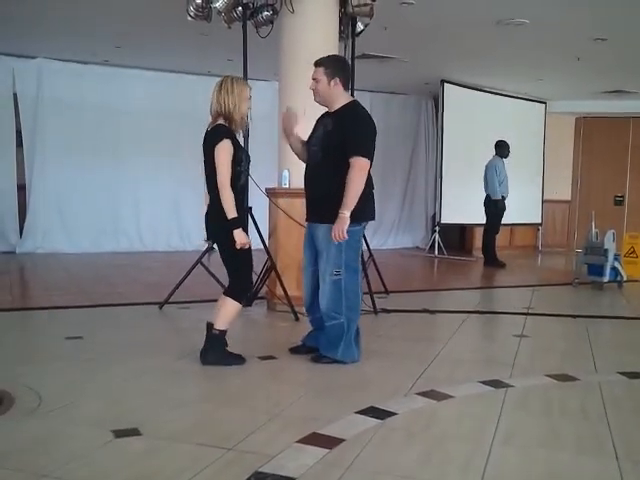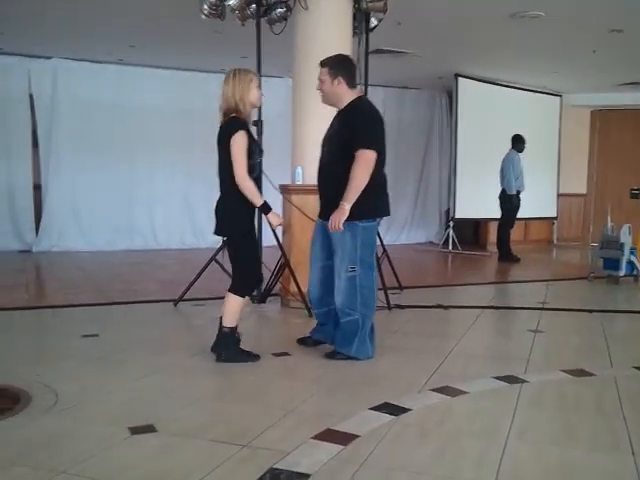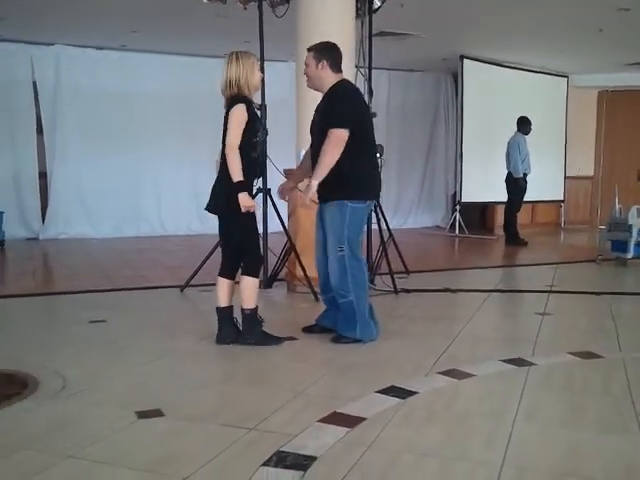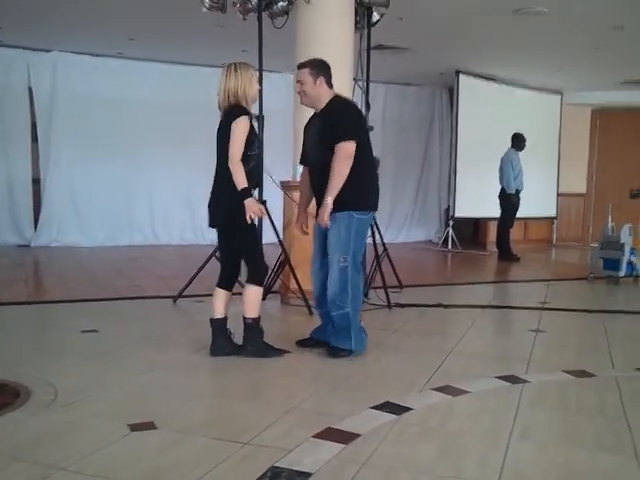
dt=0.5s
person 1, frame 1
left shoulder: (357, 118)
right shoulder: (325, 119)
left elbow: (359, 168)
right elbow: (308, 154)
left wrist: (344, 215)
right wrist: (291, 134)
left hip: (341, 217)
right hip: (317, 216)
left knee: (337, 282)
right knee: (314, 282)
left ankle: (341, 347)
right ankle: (319, 338)
person 1, frame 2
left shoulder: (364, 114)
right shoulder: (342, 116)
left elbow: (366, 161)
left wrist: (345, 206)
left hip: (356, 214)
right hip: (331, 211)
left knee: (351, 278)
right knee: (321, 273)
left ankle: (356, 344)
right ankle: (326, 329)
person 1, frame 3
left shoulder: (344, 95)
right shoulder: (328, 101)
left elbow: (337, 142)
right elbow: (316, 150)
left wrist: (313, 182)
right wrist: (292, 182)
left hip: (351, 192)
right hip: (333, 192)
left knee: (344, 257)
right knee: (327, 258)
left ankle: (359, 326)
right ankle: (335, 317)
person 1, frame 4
left shoulder: (343, 110)
right shoulder: (313, 122)
left elbow: (345, 154)
right elbow: (309, 170)
left wrist: (328, 198)
right wrist: (302, 210)
left hip: (351, 205)
right hip: (328, 207)
left knee: (342, 269)
right knee: (322, 270)
left ankle: (348, 338)
right ankle: (328, 331)
person 2, frame 1
left shoulder: (215, 132)
right shoulder: (224, 135)
right elbow: (224, 185)
right wrist: (237, 227)
left hip: (220, 220)
right hip: (227, 221)
left knee: (237, 281)
right knee: (242, 283)
left ankle: (213, 342)
right ankle: (215, 347)
person 2, frame 2
left shoulder: (230, 125)
right shoulder: (238, 126)
right elbow: (241, 177)
right wrist: (267, 209)
left hip: (234, 211)
right hip: (237, 213)
left knee: (249, 275)
right knee: (244, 277)
left ankle: (225, 337)
right ankle: (228, 344)
person 2, frame 3
left shoulder: (237, 105)
right shoulder: (241, 103)
right elbow: (231, 149)
right wrist: (241, 189)
left hip: (228, 193)
right hip: (234, 194)
left knee: (231, 260)
right knee: (252, 258)
left ankle: (227, 327)
right ankle: (251, 327)
person 2, frame 4
left shoulder: (228, 117)
right shoulder: (241, 114)
right elbow: (234, 161)
right wrist: (246, 196)
left hip: (223, 203)
right hip: (233, 204)
left knee: (229, 271)
right knee: (257, 266)
left ankle: (220, 339)
right ankle: (253, 339)
person 3, frame 1
left shoulder: (500, 163)
right shoulder: (493, 163)
right elbow: (493, 184)
left wrist: (500, 201)
right wrist: (499, 201)
left hip: (498, 200)
right hip: (494, 201)
left knee: (493, 230)
right knee: (491, 230)
left ankle: (491, 258)
right ankle: (490, 259)
person 3, frame 2
left shoulder: (514, 157)
right shoulder: (511, 157)
right elbow: (509, 178)
right wrist: (513, 196)
left hip: (512, 195)
right hip: (510, 195)
left knee: (506, 224)
right knee: (506, 225)
left ankle: (505, 253)
right ankle: (504, 254)
person 3, frame 3
left shoulder: (521, 139)
right shoulder: (516, 140)
right elbow: (515, 161)
left wrist: (521, 178)
right wrist: (520, 178)
left hip: (518, 178)
right hip: (516, 178)
left knee: (513, 208)
right knee: (513, 208)
left ankle: (511, 236)
right ankle: (512, 237)
person 3, frame 4
left shoulder: (514, 155)
right shoulder: (509, 156)
right elbow: (508, 177)
left wrist: (514, 194)
right wrist: (512, 194)
left hip: (512, 194)
right hip: (509, 194)
left knee: (506, 224)
right knee: (506, 224)
left ankle: (504, 252)
right ankle: (505, 253)
